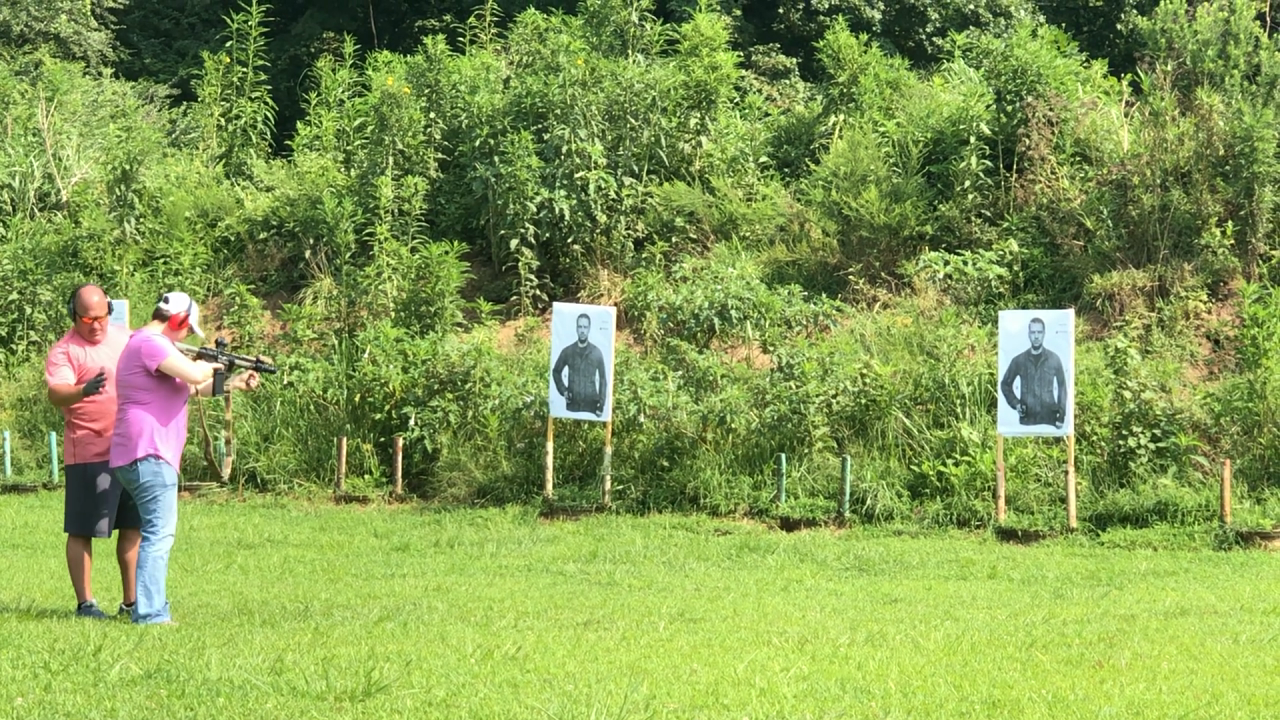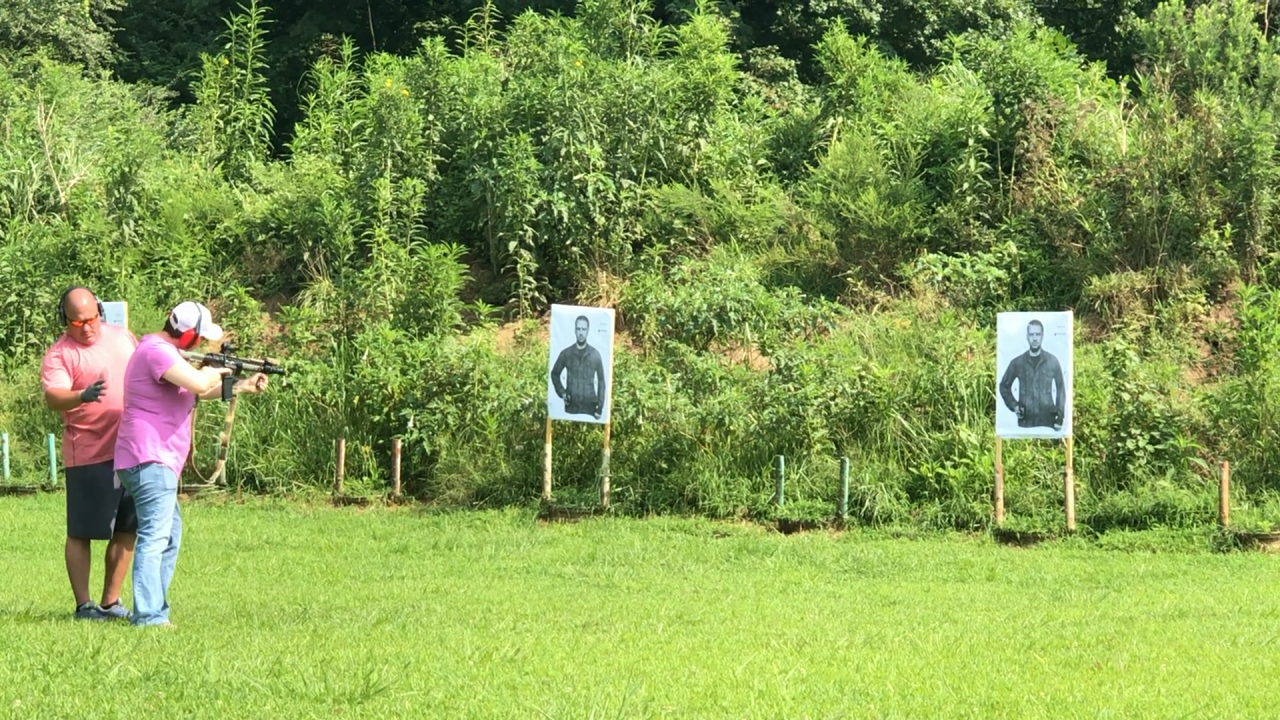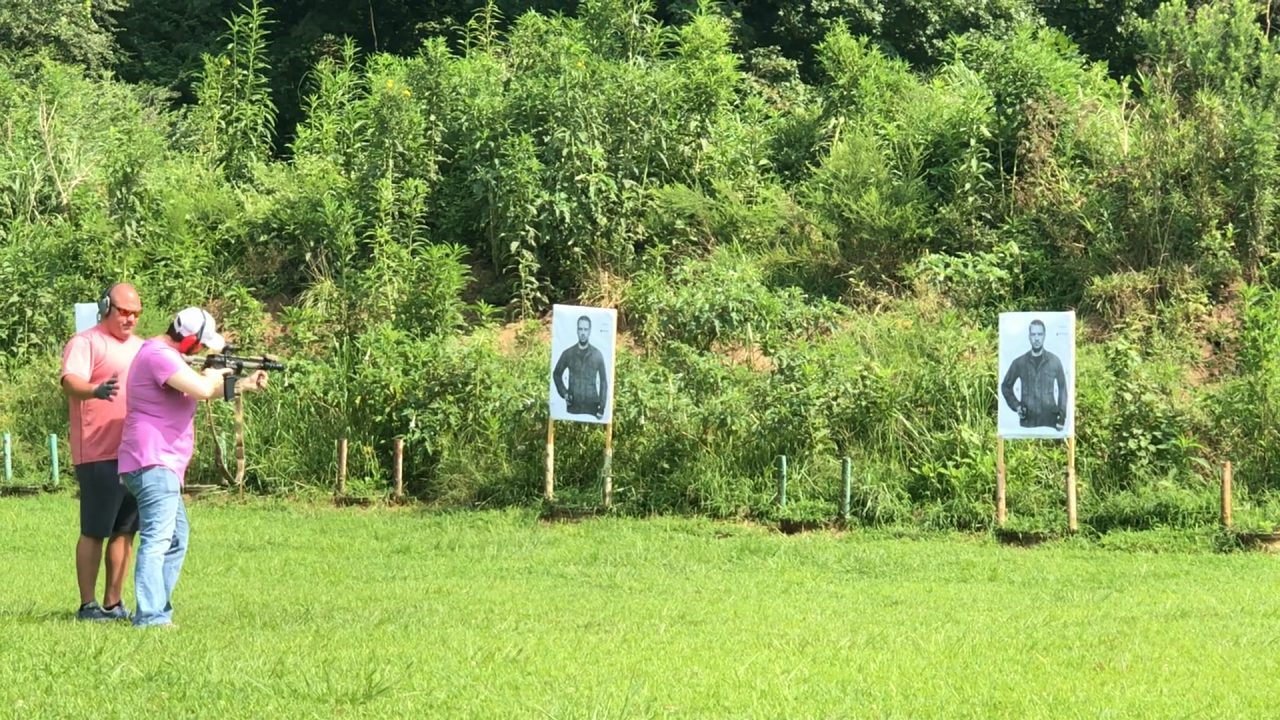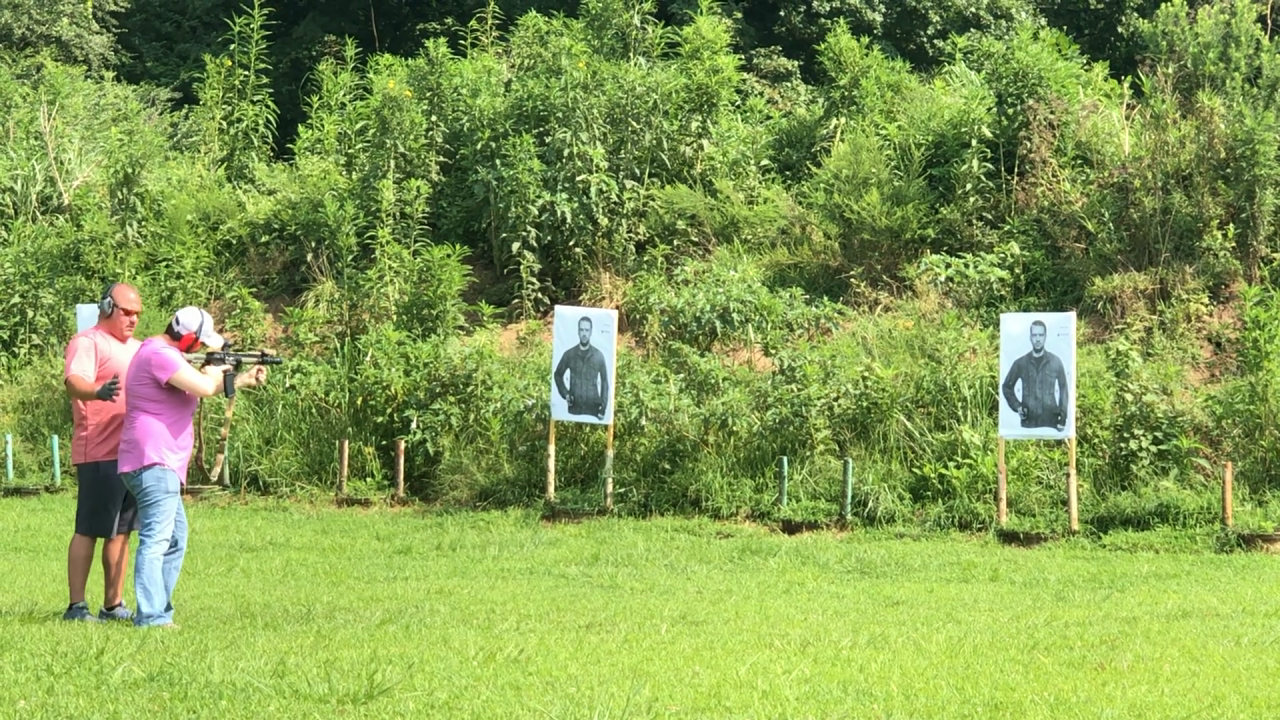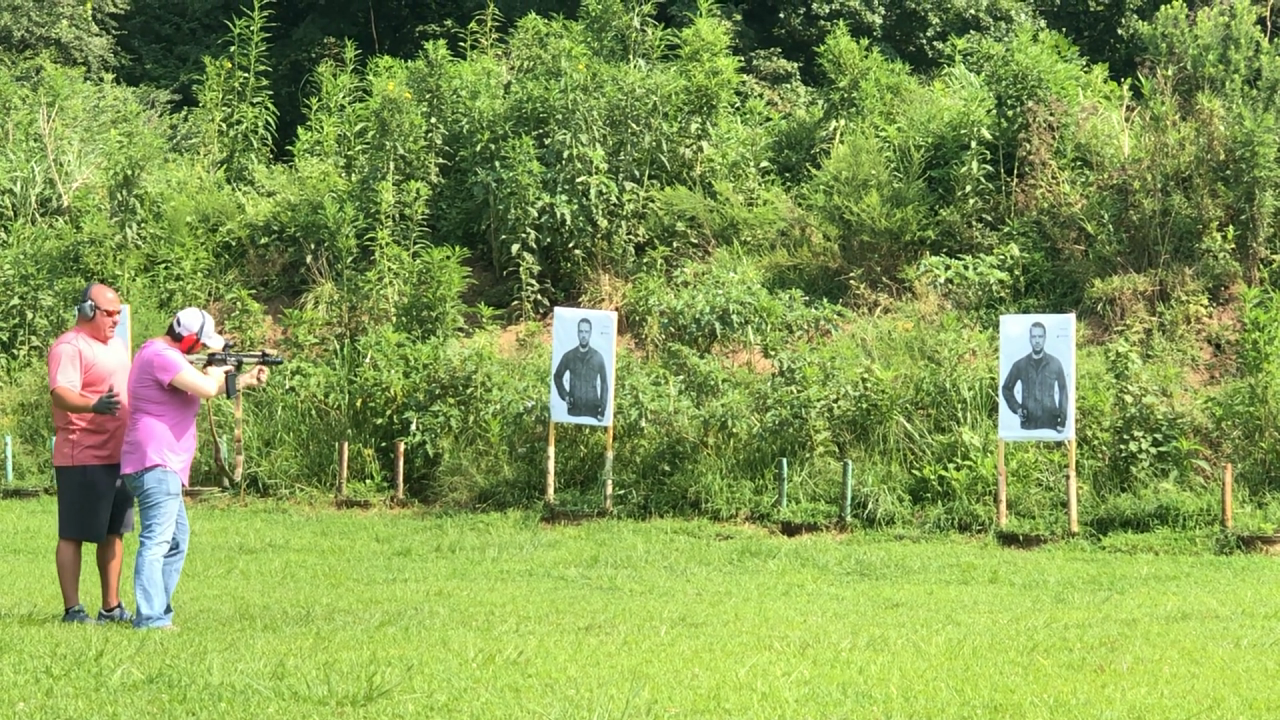
dt=0.5s
person 1, frame 1
left shoulder: (124, 336)
right shoulder: (64, 350)
right elbow: (55, 394)
right wrist: (83, 391)
right hip: (89, 454)
left knee: (131, 527)
right knee: (82, 530)
left ankle: (131, 601)
right ankle: (85, 603)
person 1, frame 2
left shoulder: (123, 336)
right shoulder: (59, 353)
right elbow: (52, 397)
right wrist: (81, 396)
right hip: (90, 456)
left knee: (127, 530)
right knee: (82, 532)
left ankle: (110, 602)
right ankle: (83, 605)
person 1, frame 3
left shoulder: (140, 346)
right shoulder: (84, 342)
right elbow: (70, 383)
right wrist: (95, 390)
right hip: (98, 453)
left knee: (125, 530)
right knee: (94, 530)
left ankle: (113, 603)
right ankle: (87, 605)
person 1, frame 4
left shoulder: (136, 346)
right shoulder: (87, 342)
right elbow: (74, 383)
right wrist: (98, 391)
right hip: (100, 453)
left knee: (120, 530)
right knee: (89, 528)
left ankle: (112, 604)
right ankle: (76, 606)
person 1, frame 5
left shoulder: (116, 345)
right shoulder: (68, 347)
right elbow: (61, 394)
right wrist: (93, 405)
left hip: (118, 455)
right hip: (83, 458)
left knee: (113, 532)
right knee: (74, 534)
left ankle: (111, 607)
right ankle: (72, 609)
person 2, frame 1
left shoulder: (149, 344)
right shoulder: (150, 343)
left elbow: (188, 388)
right elbow: (194, 375)
left wrist: (232, 383)
right wrist: (208, 367)
left hip: (149, 456)
right hip: (149, 455)
left knee: (161, 533)
right knee: (159, 533)
left ankle: (153, 608)
right ankle: (149, 614)
person 2, frame 2
left shoulder: (164, 350)
right shoulder: (157, 351)
left elbow: (196, 391)
right elbow: (199, 384)
left wrist: (240, 386)
right wrist: (213, 373)
left hip: (156, 461)
right hip: (150, 460)
left knee: (169, 536)
right knee: (155, 536)
left ankle: (154, 609)
right ankle: (148, 615)
person 2, frame 3
left shoulder: (167, 353)
right shoulder: (160, 355)
left elbow: (194, 389)
right elbow: (202, 390)
left wrist: (243, 384)
right wrist: (213, 376)
left hip: (161, 463)
right hip: (153, 462)
left knee: (176, 538)
right knee: (158, 538)
left ankle: (157, 609)
right ankle: (150, 615)
person 2, frame 4
left shoulder: (163, 352)
right shoulder: (160, 354)
left elbow: (194, 388)
right elbow: (204, 387)
left wrist: (242, 380)
right wrist: (213, 373)
left hip: (160, 462)
right hip: (154, 461)
left knee: (175, 537)
right knee: (156, 538)
left ankle: (158, 610)
right ankle: (151, 616)
person 2, frame 5
left shoulder: (164, 353)
right shoulder: (162, 356)
left elbow: (197, 387)
right elbow: (207, 389)
left wrist: (243, 380)
right wrist: (216, 374)
left hip: (161, 464)
right hip: (156, 463)
left knee: (175, 540)
right knee: (157, 540)
left ankle: (158, 612)
right ankle: (150, 618)
